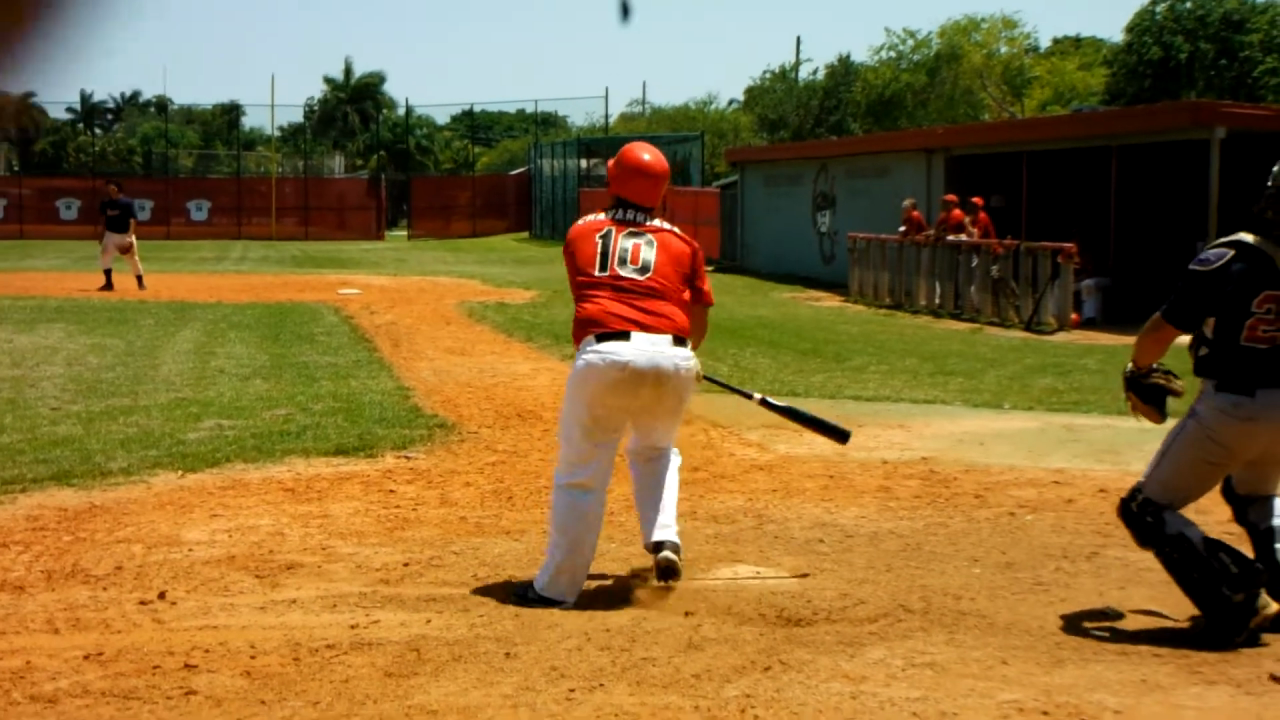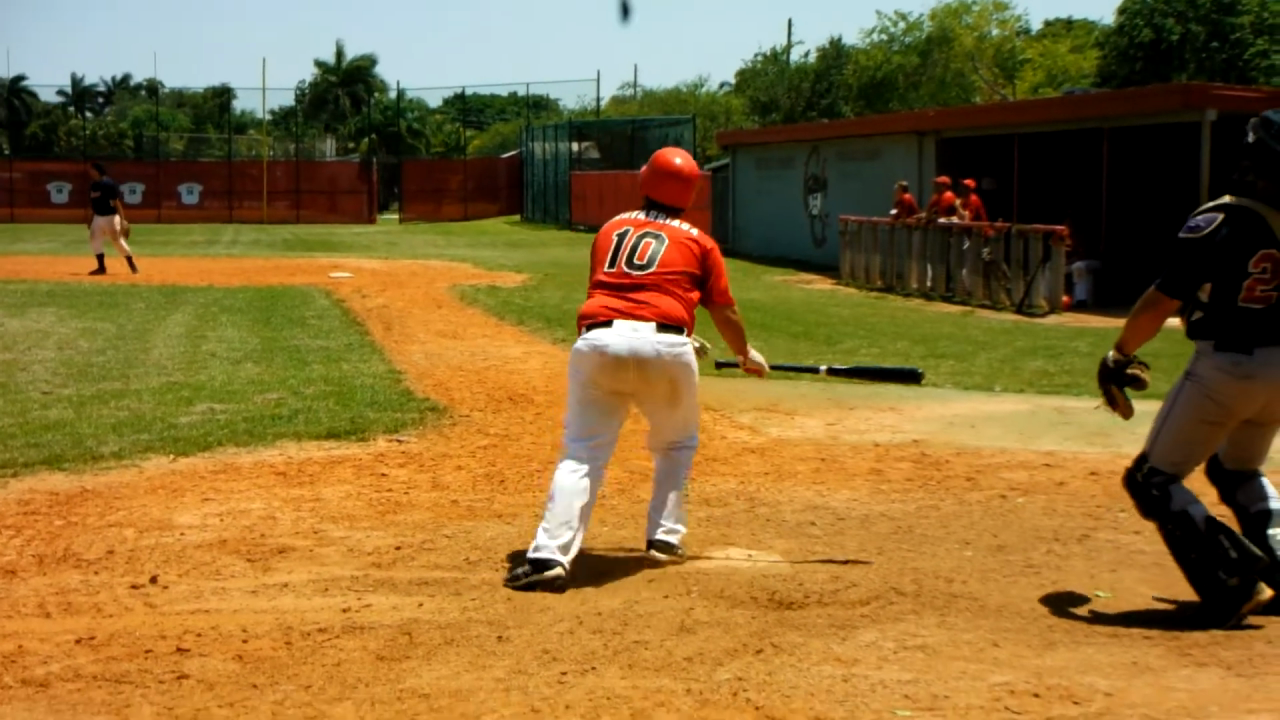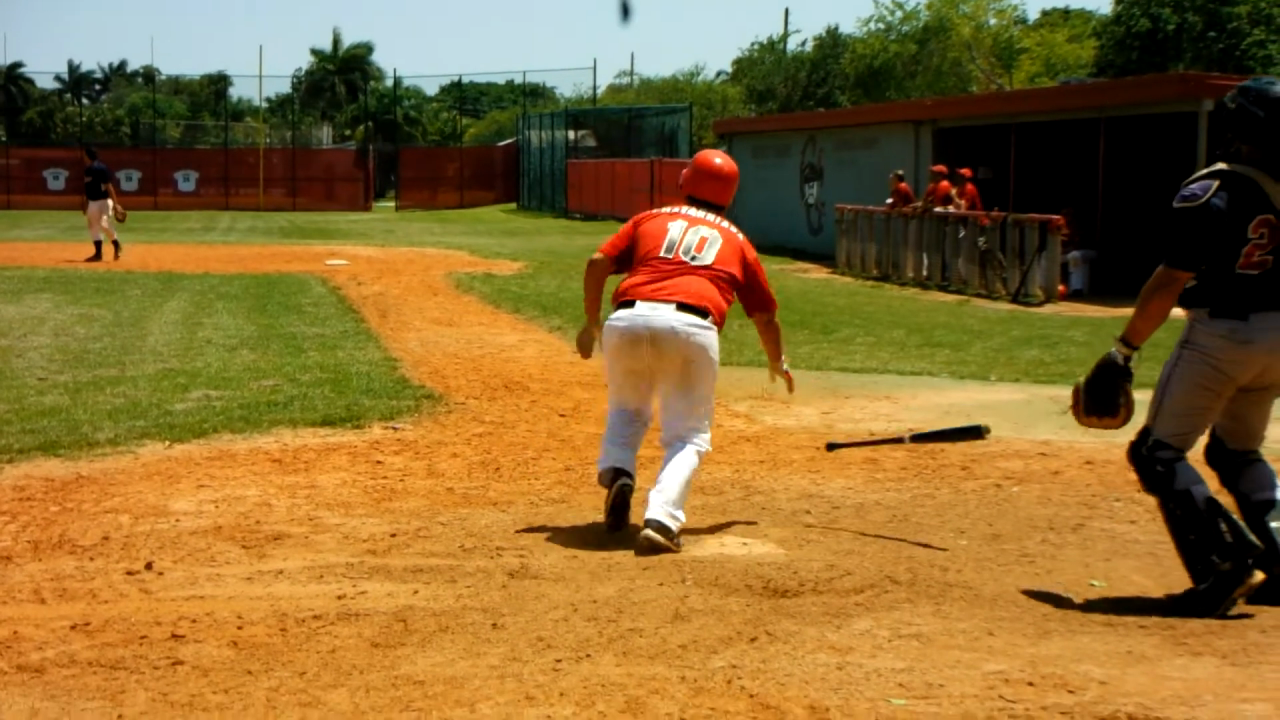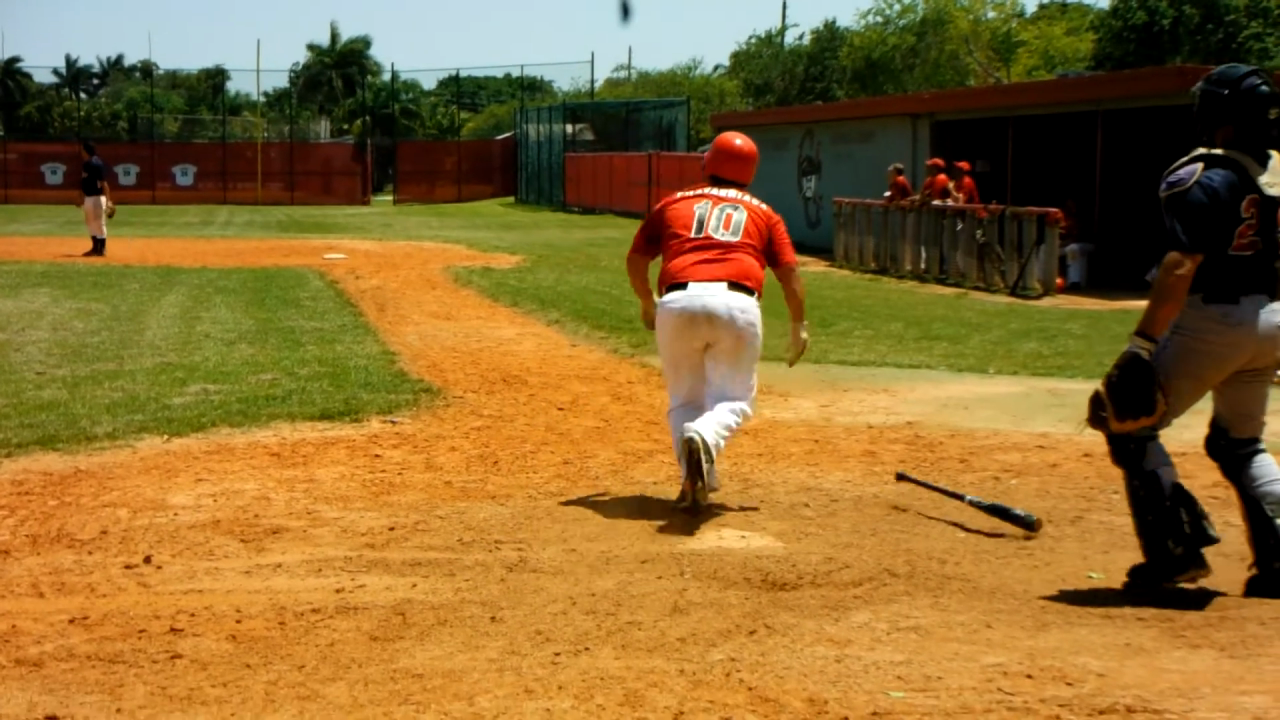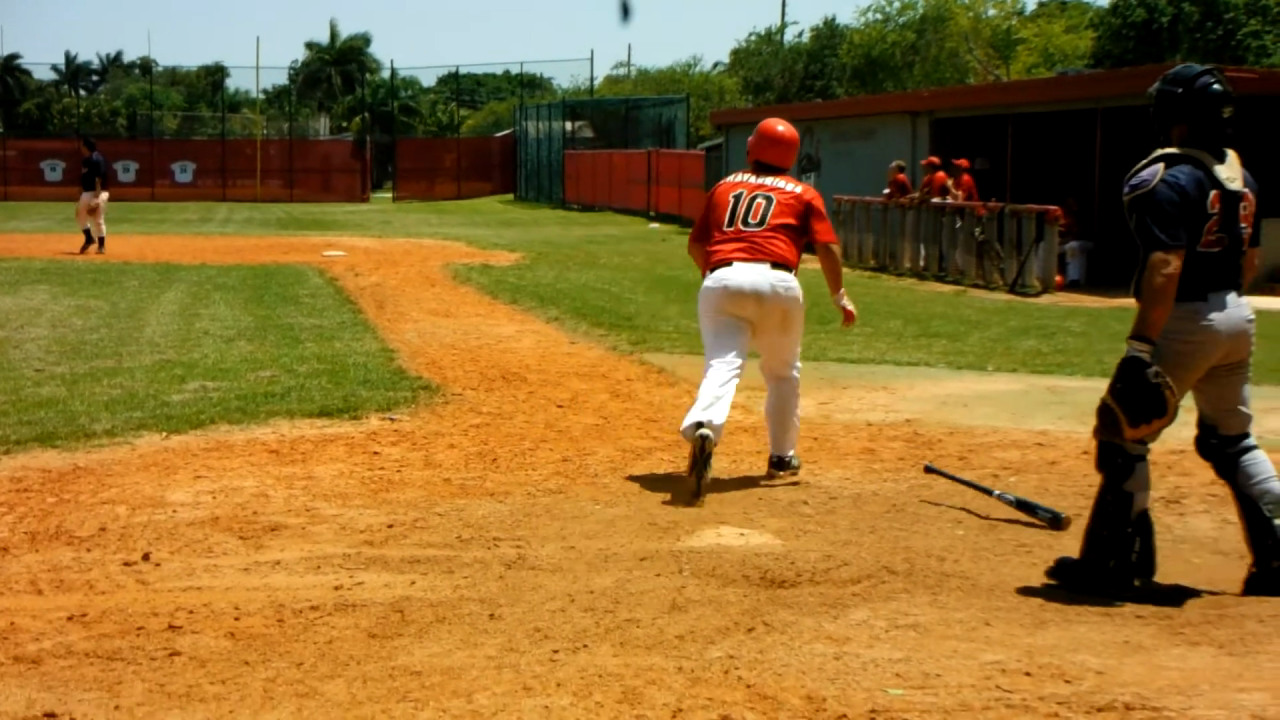
dt=0.2s
person 1, frame 1
left shoulder: (1230, 260)
left elbow: (1160, 332)
left wrist: (1138, 366)
left hip: (1229, 409)
left knee: (1147, 510)
left ankle: (1240, 605)
person 1, frame 2
left shoulder: (1219, 225)
left elbow: (1160, 304)
left wrist: (1118, 355)
left hip: (1225, 368)
left knee: (1155, 479)
right knee: (1238, 471)
left ankle: (1234, 585)
person 1, frame 3
left shoulder: (1213, 193)
left elbow: (1170, 283)
left wrist: (1122, 352)
left hip: (1220, 336)
left knee: (1158, 451)
left ankle: (1226, 568)
person 1, frame 4
left shoulder: (1200, 177)
left elbow: (1180, 269)
left wrist: (1142, 347)
left hip: (1210, 320)
left knee: (1130, 427)
left ankle: (1175, 555)
person 1, frame 5
left shoulder: (1166, 178)
left elbow: (1164, 269)
left wrist: (1141, 348)
left hip: (1187, 321)
right hip: (1236, 315)
left knee: (1123, 438)
right knee: (1232, 442)
left ankle: (1111, 566)
person 2, frame 1
left shoulder: (582, 232)
right shoulder: (680, 241)
right elbow: (700, 315)
right wrist: (687, 348)
left hip: (604, 356)
right hip: (668, 359)
left knee: (579, 476)
right knee: (655, 450)
left ankle: (558, 586)
right ankle: (663, 543)
person 2, frame 2
left shoulder: (611, 230)
right shoulder: (698, 242)
right elbow: (724, 312)
right wrist: (747, 354)
left hip: (600, 343)
right hip: (666, 348)
left knee: (581, 455)
right knee: (677, 442)
left ankle: (550, 558)
right ankle: (665, 538)
person 2, frame 3
left shoulder: (649, 219)
right shoulder: (737, 241)
left elbow: (599, 262)
right elbow: (765, 313)
left wrist: (590, 322)
right wrist: (778, 362)
left hip: (630, 322)
right hip: (691, 329)
left knee: (627, 410)
right knee: (687, 438)
left ankle: (618, 473)
right ankle: (661, 522)
person 2, frame 4
left shoulder: (673, 202)
right shoulder: (760, 212)
left elbow: (635, 259)
right elbow: (788, 269)
left wrist: (644, 301)
right wrist: (799, 325)
left hip: (678, 303)
right hip: (735, 304)
left knee: (685, 398)
right knee: (728, 403)
left ankle: (697, 476)
right ankle: (700, 442)
person 2, frame 5
left shoulder: (724, 187)
right shoulder: (803, 194)
left elbow: (697, 244)
right elbow: (828, 246)
right wrist: (842, 296)
left hip: (725, 286)
right hip: (778, 285)
left knee: (721, 368)
right knee: (782, 371)
left ankle: (703, 428)
right ankle: (781, 456)
